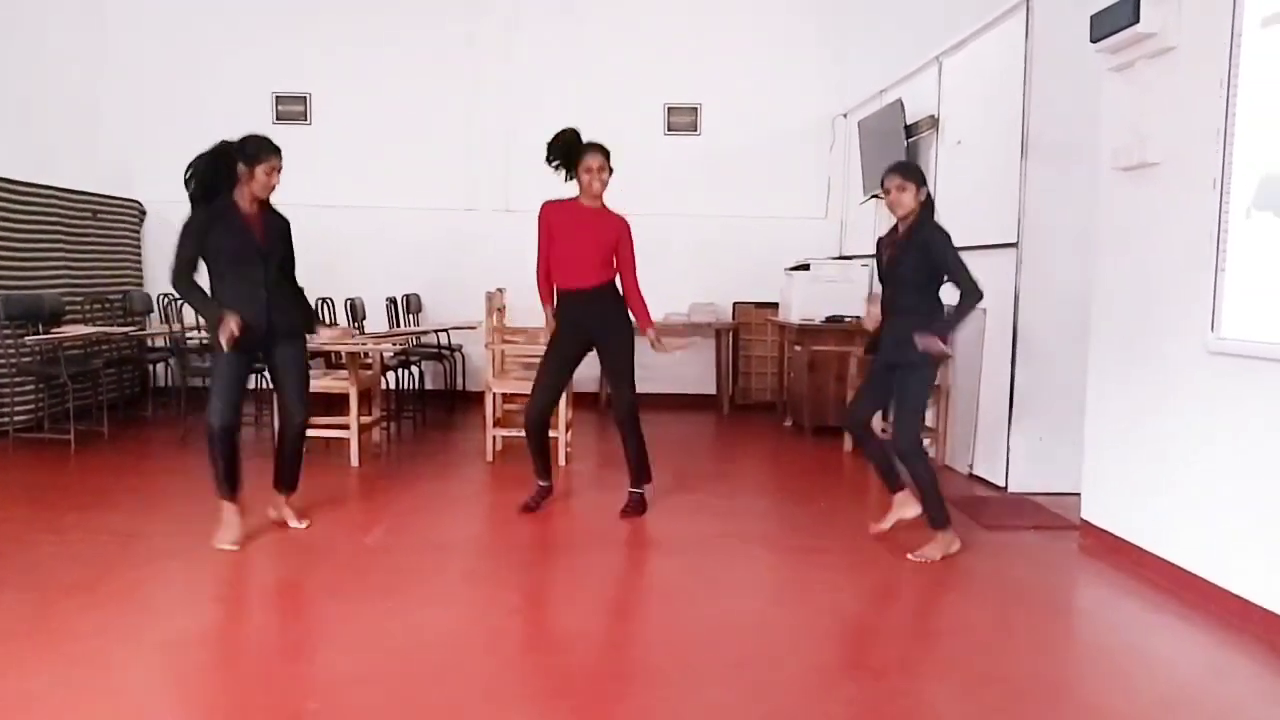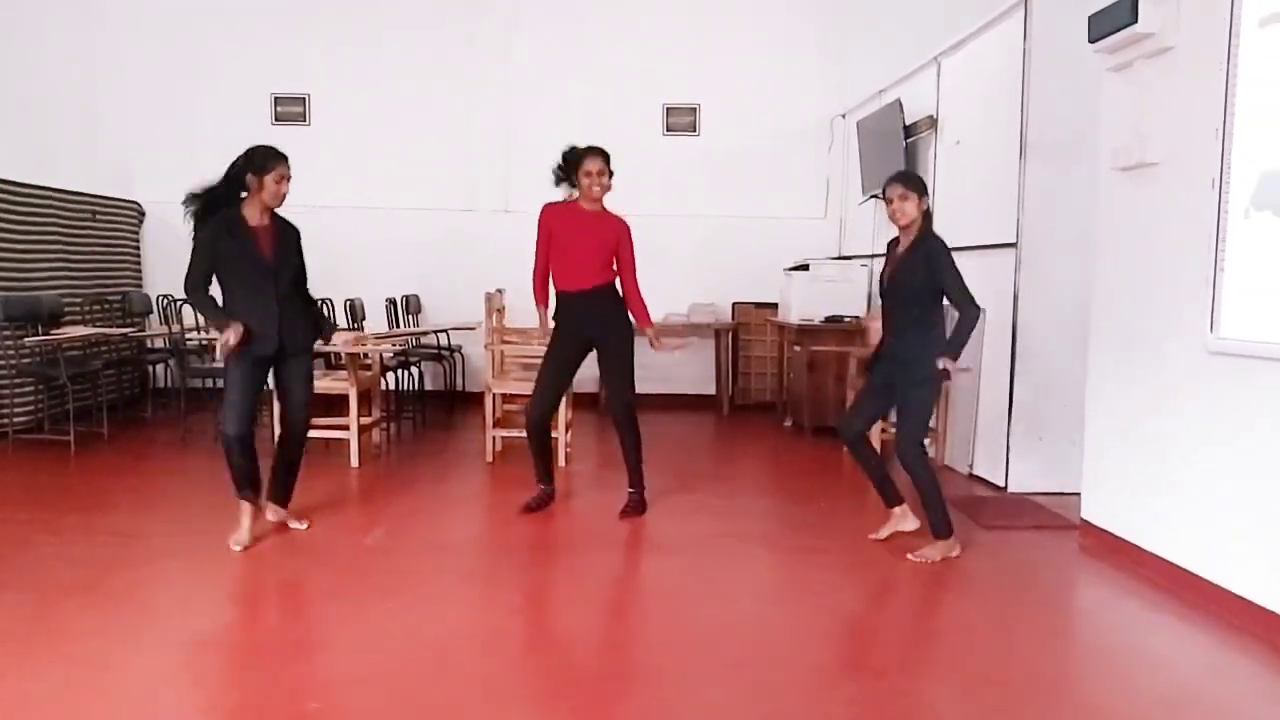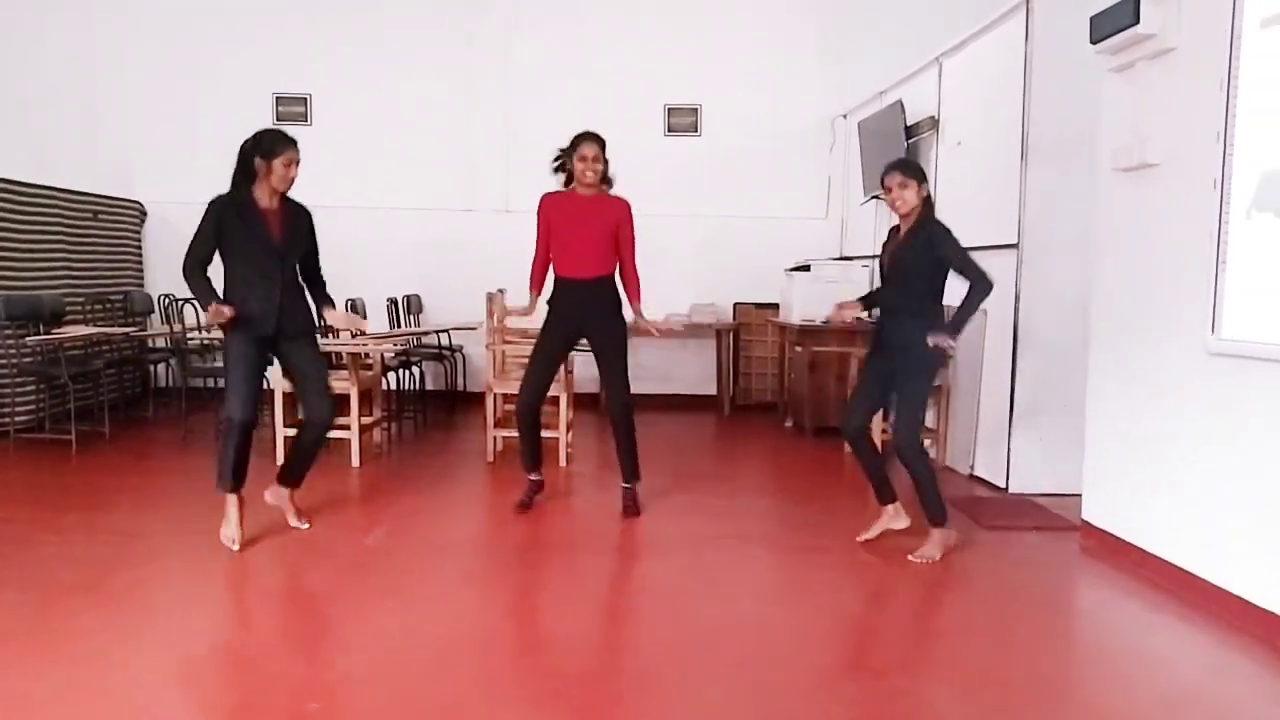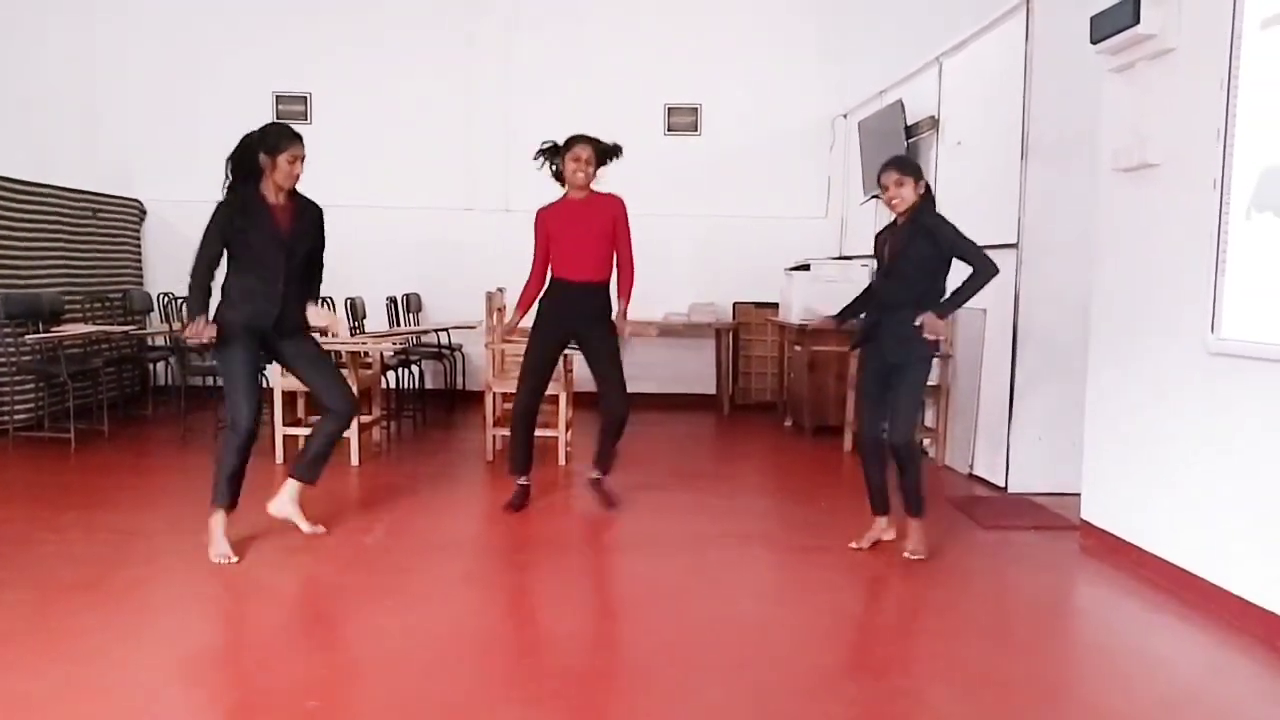
dt=0.1s
person 1, frame 1
left shoulder: (278, 222)
right shoulder: (209, 215)
right elbow: (181, 277)
left wrist: (314, 325)
right wrist: (218, 314)
left hip: (283, 330)
right hip: (238, 335)
left knee: (294, 420)
right knee: (221, 419)
left ankle: (282, 499)
right ankle: (230, 507)
person 1, frame 2
left shoulder: (288, 233)
right shoulder: (217, 229)
right elbow: (195, 287)
left wrist: (329, 331)
right wrist: (224, 323)
left hip: (294, 342)
right hip: (248, 345)
left knee: (296, 428)
right knee: (235, 427)
left ankle: (278, 504)
right ankle: (247, 507)
person 1, frame 3
left shoulder: (300, 216)
right shoulder: (226, 209)
right elbow: (193, 264)
left wrist: (330, 310)
right wrist: (213, 303)
left hip: (294, 327)
right hip: (245, 326)
left knee: (320, 412)
right knee: (239, 413)
left ankle: (281, 487)
right ankle: (232, 504)
person 1, frame 4
left shoulder: (309, 213)
right shoulder: (234, 208)
right elbow: (203, 269)
left wrist: (312, 305)
right wrist: (199, 317)
left hip: (289, 328)
right hip: (240, 327)
left knee: (343, 404)
right knee: (244, 420)
left ankle: (288, 496)
right ankle: (219, 521)
person 2, frame 1
left shoulder: (931, 235)
right shoulder: (888, 239)
left elbow: (970, 291)
left wrist: (940, 332)
right wrist: (878, 306)
left hip: (920, 349)
right hip: (891, 346)
left knee: (903, 437)
right knee: (857, 419)
left ankle: (945, 533)
right ankle: (901, 497)
person 2, frame 2
left shoulder: (932, 250)
right shoulder: (893, 249)
left elbow: (968, 308)
left wrist: (949, 355)
right wrist: (879, 325)
left hip: (921, 364)
right hip: (890, 358)
left knee: (908, 447)
right knee: (851, 429)
left ankle: (945, 539)
right ankle: (898, 511)
person 2, frame 3
left shoulder: (934, 233)
right shoulder: (892, 238)
left elbow: (981, 283)
left wrist: (951, 329)
right wrist: (859, 305)
left hip: (918, 349)
right hip: (885, 344)
left knee: (905, 438)
right knee: (853, 424)
left ankle: (940, 528)
right ankle: (890, 510)
person 2, frame 4
left shoulder: (932, 225)
right shoulder: (885, 235)
left elbow: (985, 267)
left wrist: (943, 311)
right wrist: (838, 318)
left hip: (912, 343)
right hip: (876, 338)
left knee: (900, 434)
right knee: (868, 431)
left ankle: (915, 520)
right ankle: (881, 520)
person 3, frame 1
left shoulder: (618, 224)
right shoulder: (552, 212)
left elbow: (629, 280)
right elbow: (544, 269)
left wrist: (648, 329)
right wrist: (549, 315)
left hip: (609, 313)
right hip: (569, 317)
left knee: (624, 406)
right knee: (536, 409)
left ankle: (638, 488)
right ankle: (544, 482)
person 3, frame 2
left shoulder: (618, 226)
right shoulder: (552, 215)
left elbow: (629, 282)
right elbow: (541, 270)
left wrist: (648, 329)
right wrist: (543, 317)
left hip: (609, 315)
right hip: (569, 319)
left knee: (621, 408)
right knee: (537, 412)
left ankle: (636, 491)
right ankle: (545, 486)
person 3, frame 3
left shoulder: (618, 208)
right shoulder: (550, 203)
left elbow: (628, 265)
right elbow: (542, 257)
left wrist: (638, 310)
right wrist: (531, 299)
left hip: (605, 303)
right hip: (565, 303)
left knee: (617, 401)
right knee: (529, 397)
left ankle: (629, 484)
right ankle: (534, 478)
person 3, frame 4
left shoulder: (612, 206)
right shoulder: (546, 215)
left elbow: (624, 262)
right elbow: (538, 271)
left wrist: (621, 310)
right wrist: (517, 315)
left hip: (595, 309)
right hip: (555, 307)
left knee: (617, 403)
right knee: (526, 401)
left ankle: (599, 473)
right ankle: (522, 483)
